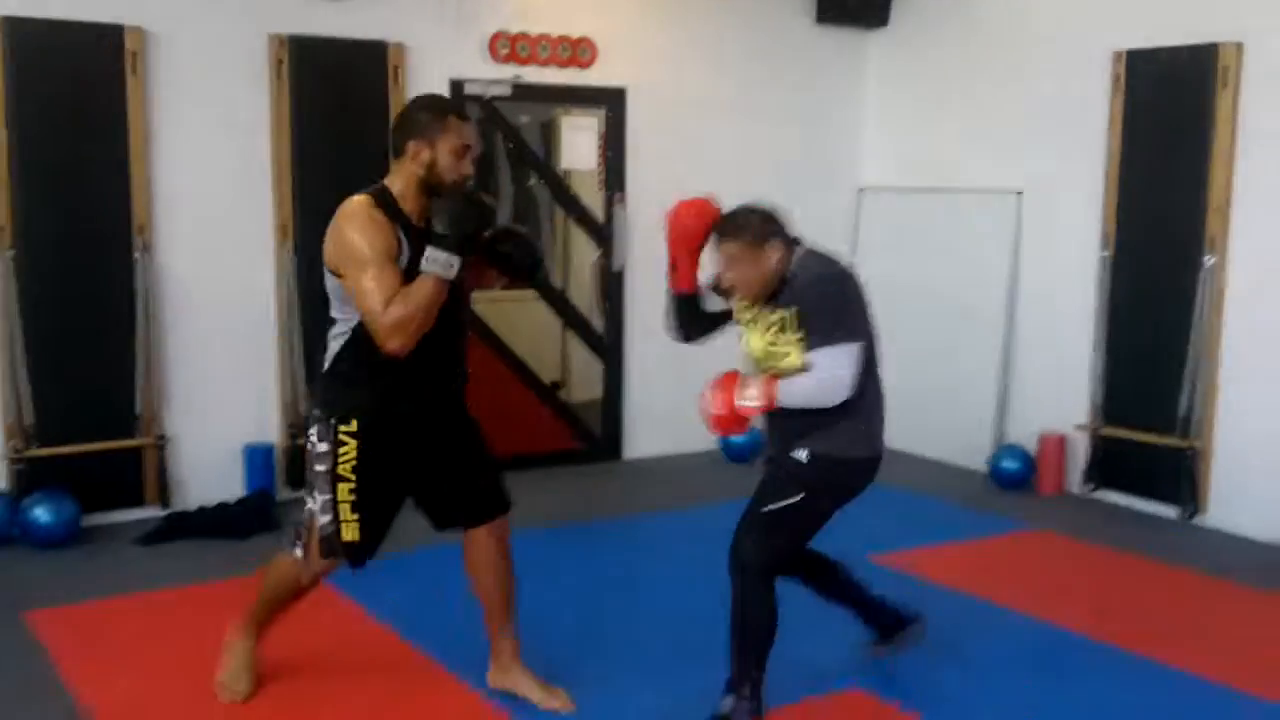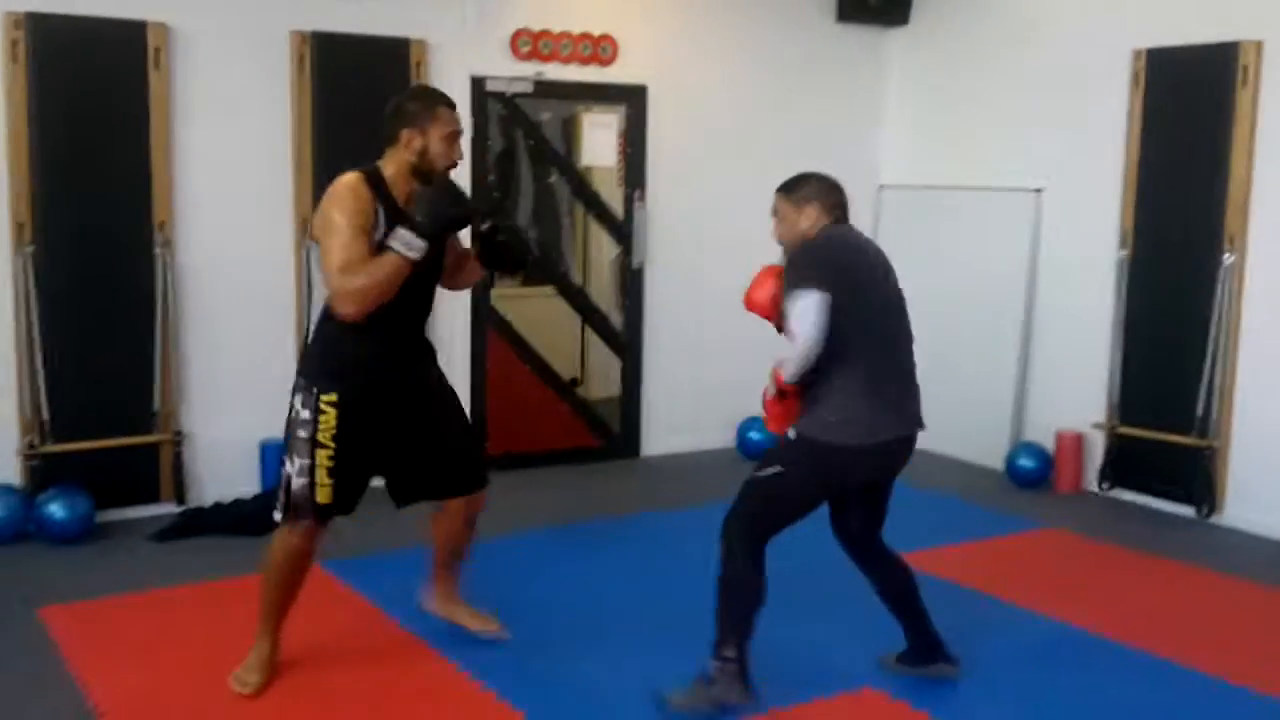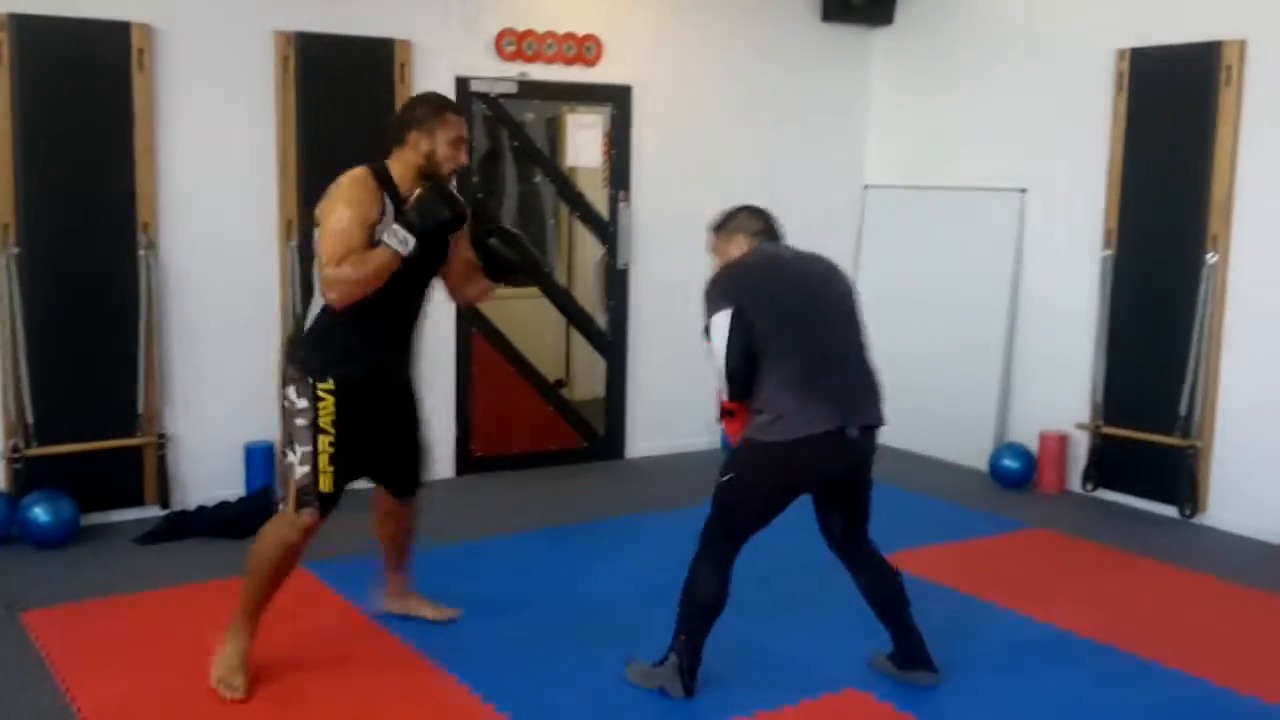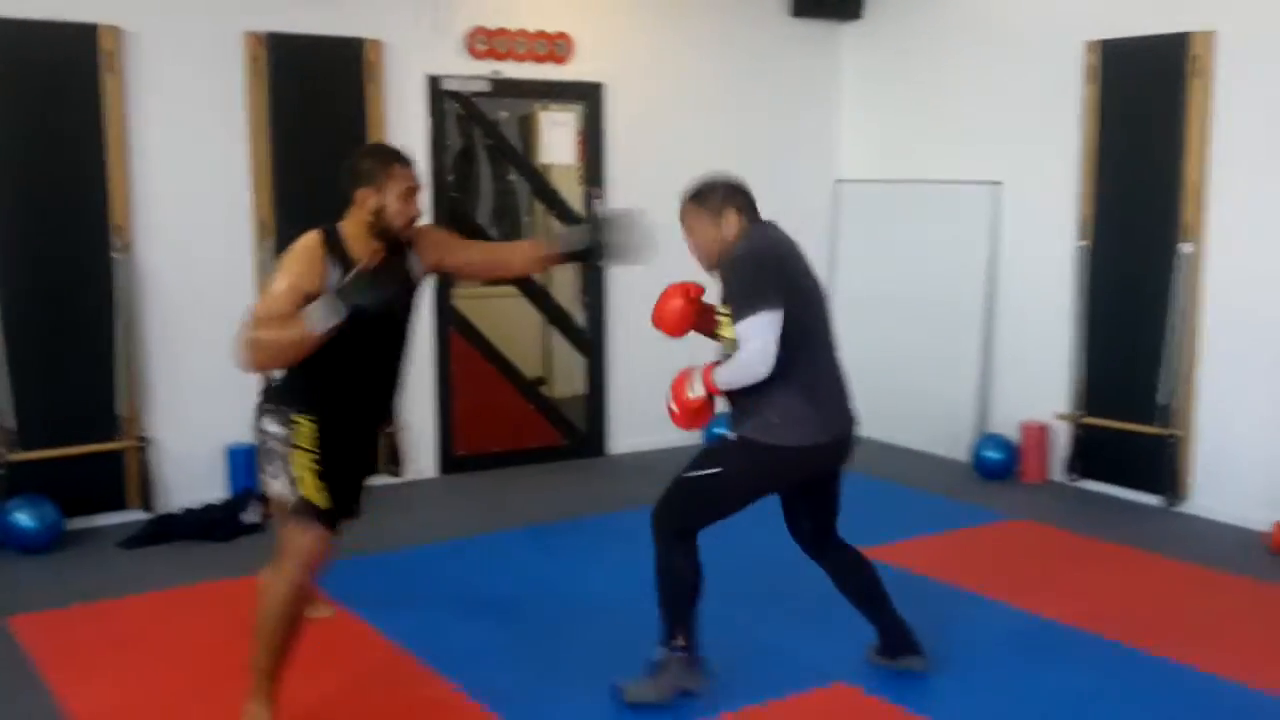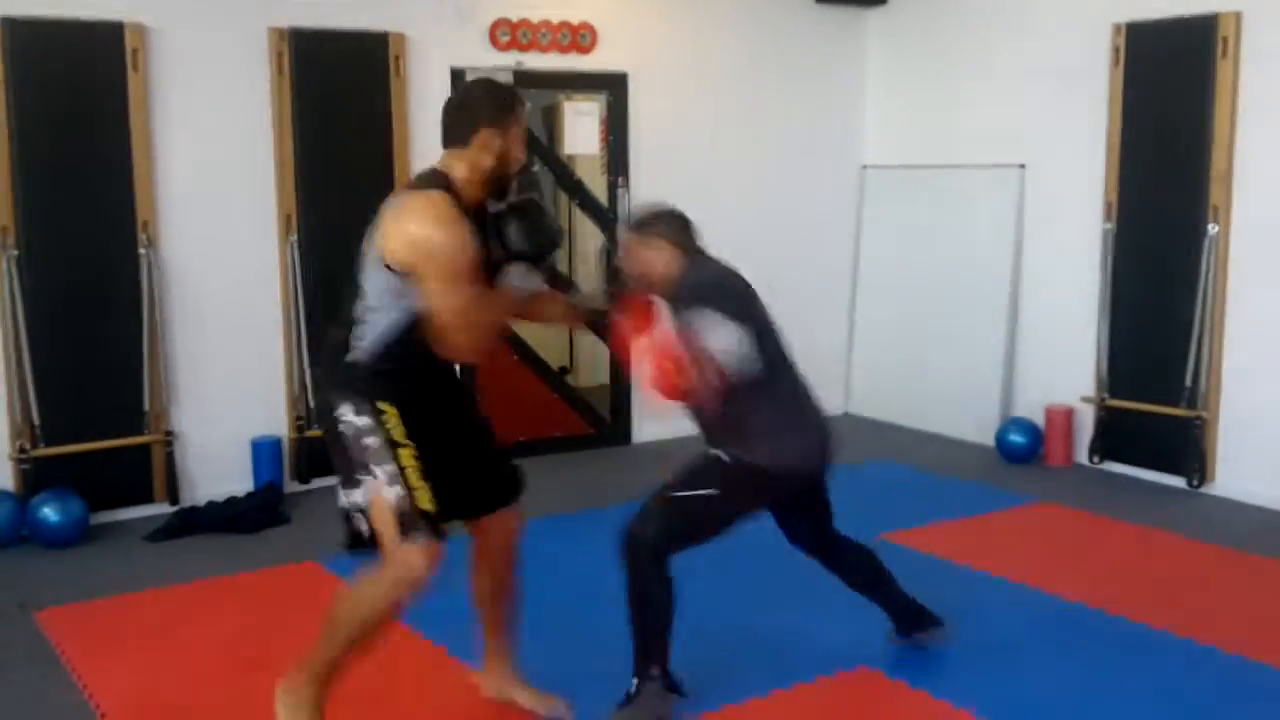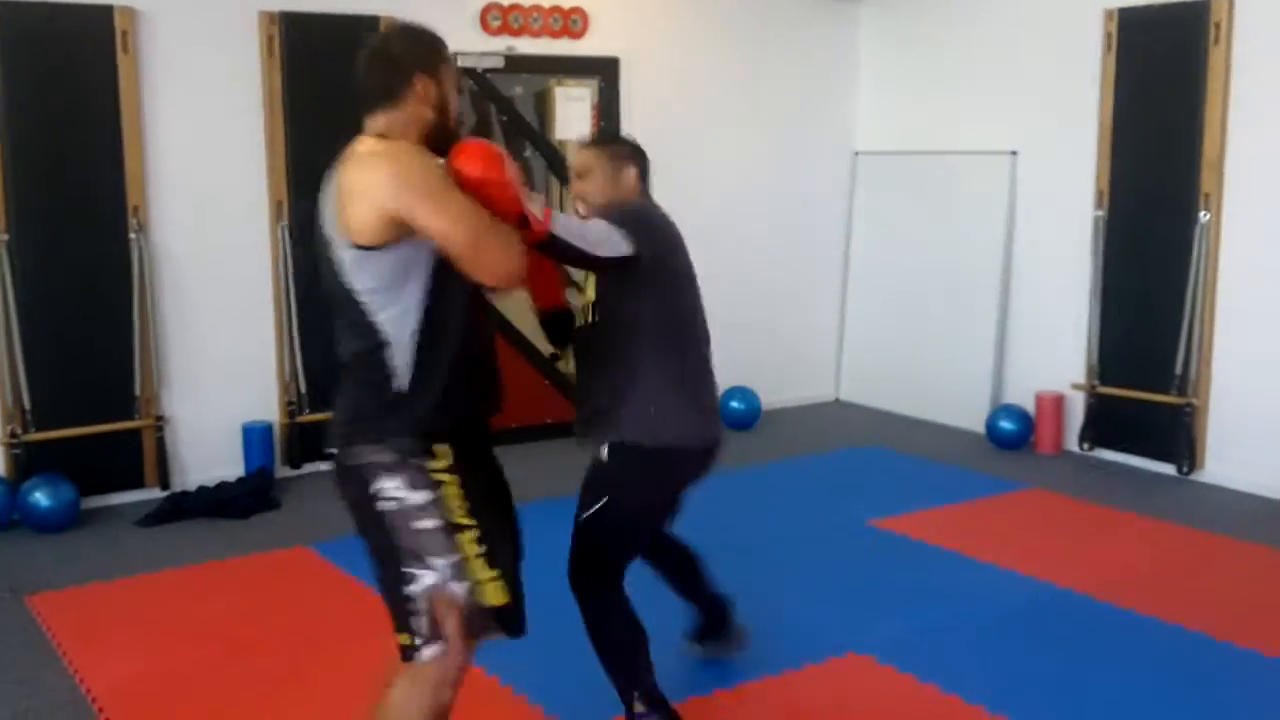
dt=0.3s
person 1, frame 1
left shoulder: (435, 212)
right shoulder: (364, 223)
right elbow: (396, 333)
left wrist: (498, 254)
right wrist: (445, 248)
left hip: (433, 399)
right hip: (358, 413)
left knee: (487, 523)
right knee: (321, 554)
left ankle: (508, 665)
right ankle: (246, 638)
person 1, frame 2
left shoulder: (428, 197)
right shoulder: (352, 196)
left elbow: (451, 272)
right elbow: (349, 297)
left wrist: (489, 257)
right wrist: (417, 235)
left hip: (411, 370)
right hip: (339, 383)
left knee: (466, 487)
right knee: (303, 523)
left ankle: (442, 592)
right ankle: (264, 643)
person 1, frame 3
left shoulder: (441, 203)
right shoulder: (358, 192)
left elbow: (465, 289)
right elbow: (337, 285)
left wrist: (492, 266)
right wrist: (410, 229)
left hip: (385, 371)
right hip: (326, 372)
left knee: (398, 489)
right knee: (304, 514)
left ankle: (396, 588)
right ankle: (238, 638)
person 1, frame 4
left shoulder: (415, 244)
right shoulder: (309, 256)
left elbow: (497, 259)
right elbow: (254, 350)
left wrist: (570, 244)
right wrist: (336, 307)
left hip: (357, 411)
right hip: (300, 413)
left knee: (322, 519)
right knee: (306, 545)
left ankle: (278, 582)
person 1, frame 5
left shoulder: (461, 208)
right shoulder: (437, 223)
left elbow: (477, 306)
right elbow: (462, 341)
left wrist: (552, 304)
right wrist: (517, 278)
left hip: (428, 394)
right hip: (376, 403)
left knee: (498, 516)
right knee: (408, 565)
person 1, frame 6
left shoulder: (366, 174)
right shoulder: (394, 165)
right elbow: (503, 266)
right wrist: (481, 213)
left hip: (431, 429)
right hip: (403, 447)
left knee: (474, 587)
right knee: (441, 652)
person 2, frame 1
left shoulder: (822, 285)
right shoulder: (755, 284)
left elbow: (833, 384)
right elbow: (687, 325)
left wrist: (753, 392)
right wrist: (683, 259)
left hip: (836, 451)
right hip: (804, 447)
left knee: (749, 558)
right knee: (782, 552)
right ankle: (888, 620)
person 2, frame 2
left shoulder: (814, 255)
right shoulder: (865, 256)
left elbow: (807, 340)
left wrist: (781, 379)
right wrist: (782, 315)
left hip: (839, 435)
right hip: (891, 432)
left knee: (742, 531)
right knee: (861, 539)
left ankle: (728, 675)
right ankle: (929, 651)
person 2, frame 3
left shoulder: (732, 279)
right shoulder: (827, 271)
left elbow: (724, 356)
left wrist: (734, 399)
left hip: (786, 435)
right hip: (855, 428)
left knee: (718, 543)
right knee: (853, 543)
left ankle: (679, 667)
right ankle: (913, 658)
person 2, frame 4
left shoulder: (748, 262)
right shoulder: (776, 248)
left elbow: (759, 360)
left wrist: (702, 382)
right wrist: (702, 315)
left hip: (776, 438)
right hip: (829, 432)
left knee: (673, 520)
right knee: (820, 539)
left ankle: (679, 658)
right ankle: (899, 643)
person 2, frame 5
left shoulder: (699, 287)
right shoulder: (713, 281)
left elbow: (735, 350)
left wrist: (704, 366)
left hip: (759, 458)
right hip: (804, 447)
left knee: (644, 541)
right knee: (817, 537)
right ankle: (912, 617)
person 2, frame 6
left shoulder: (635, 222)
right shoulder: (643, 232)
left elbow: (583, 240)
left hip: (649, 440)
right hip: (690, 430)
left knee: (593, 575)
right knee: (644, 534)
right ankle: (718, 623)
